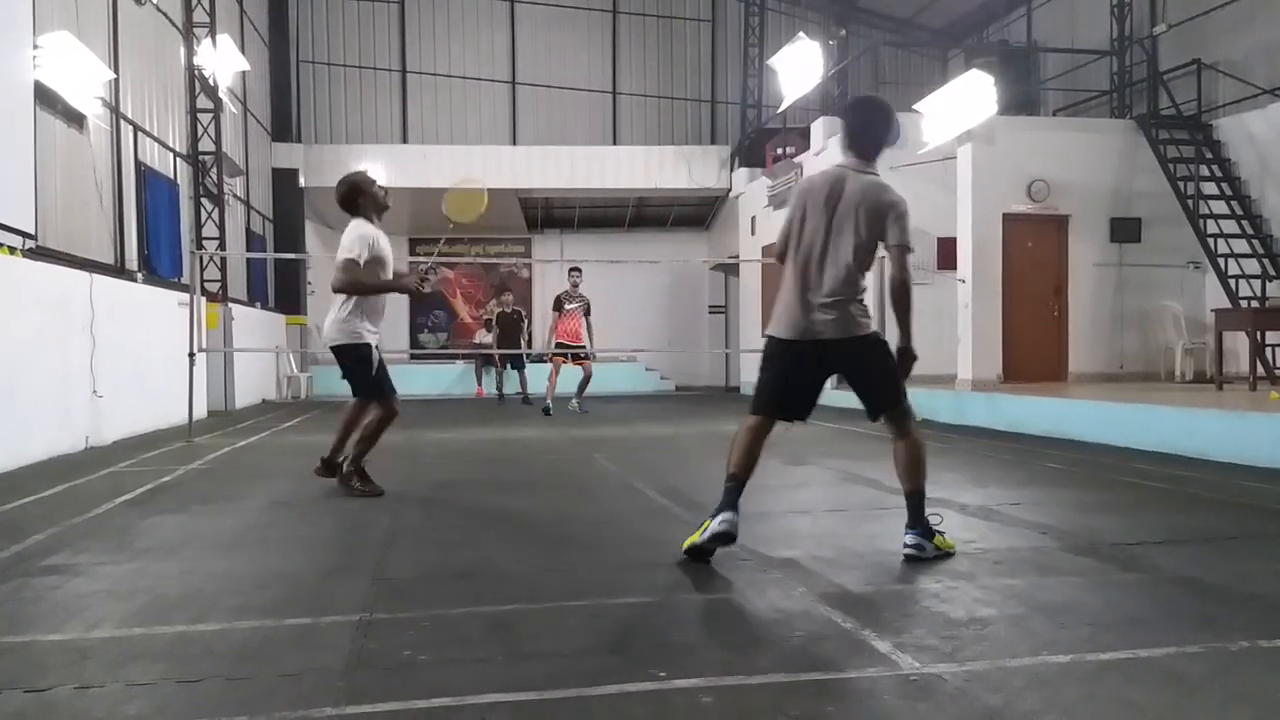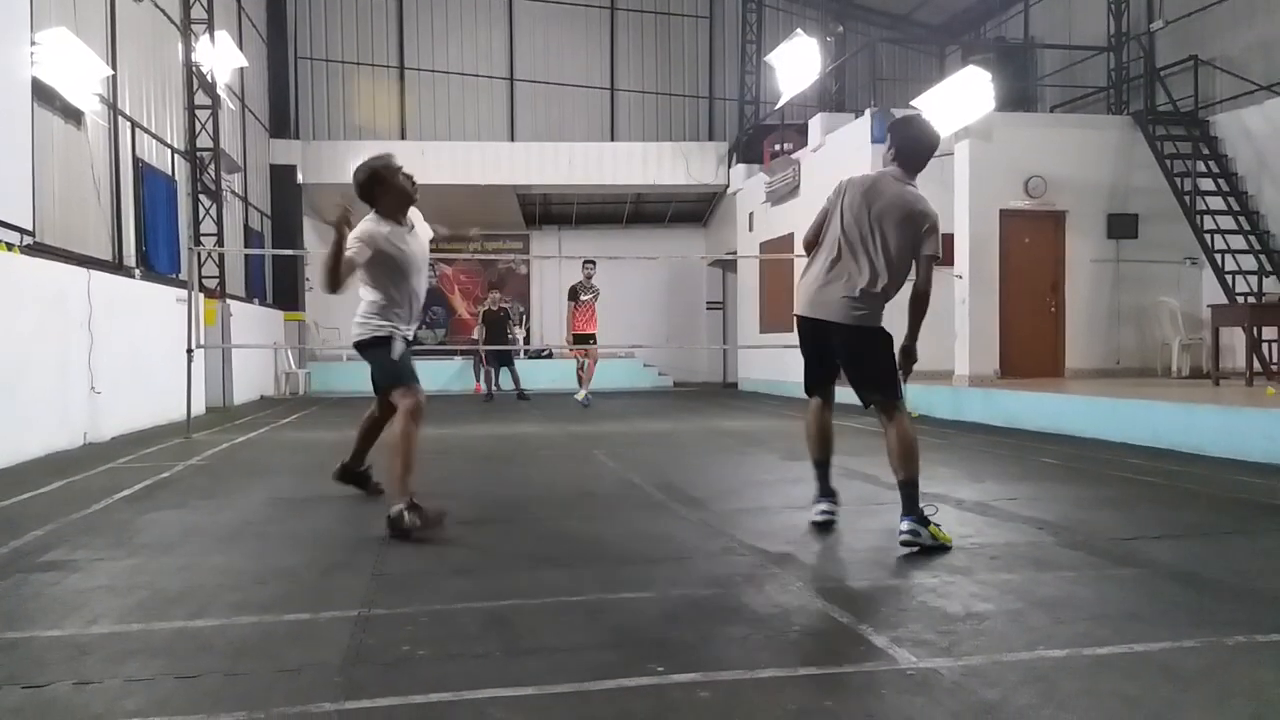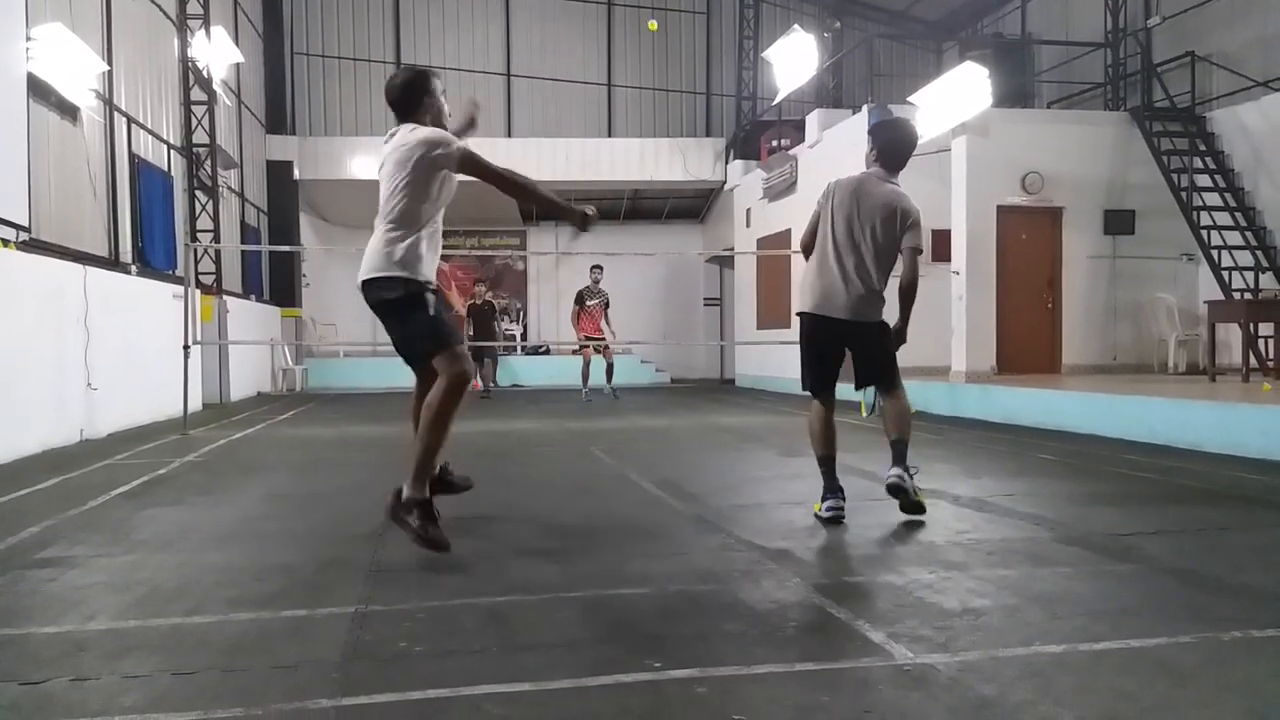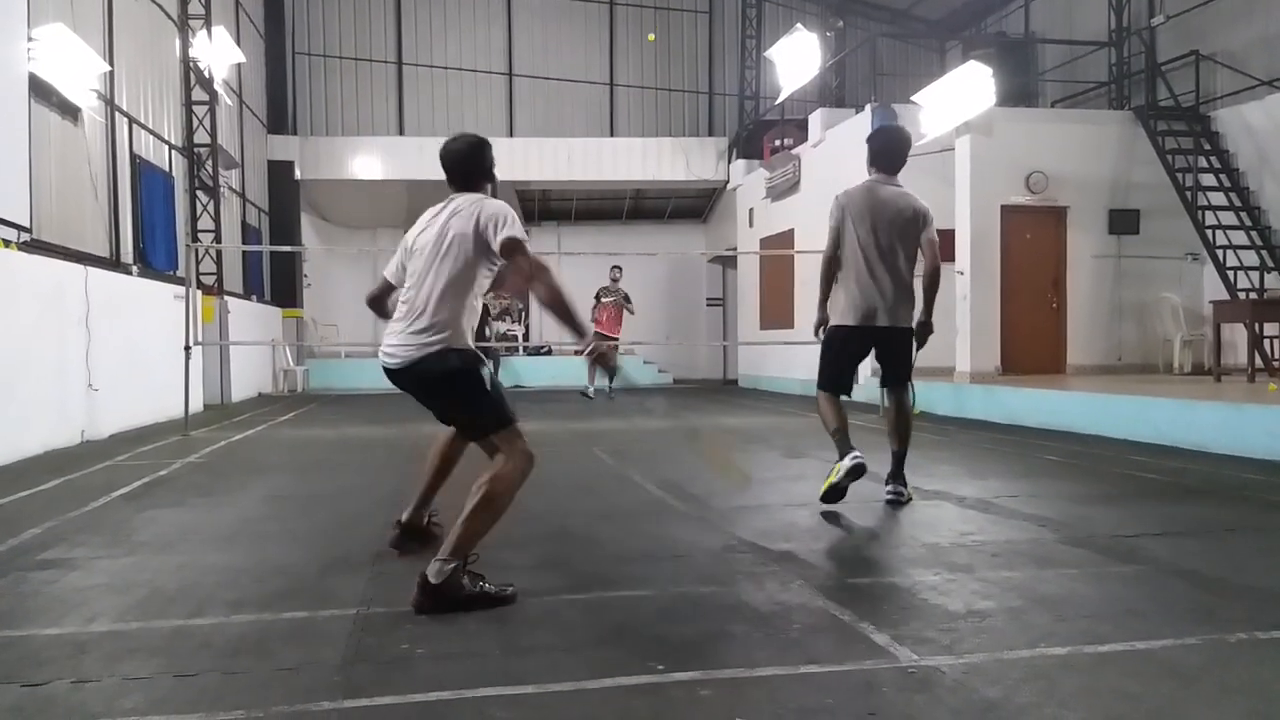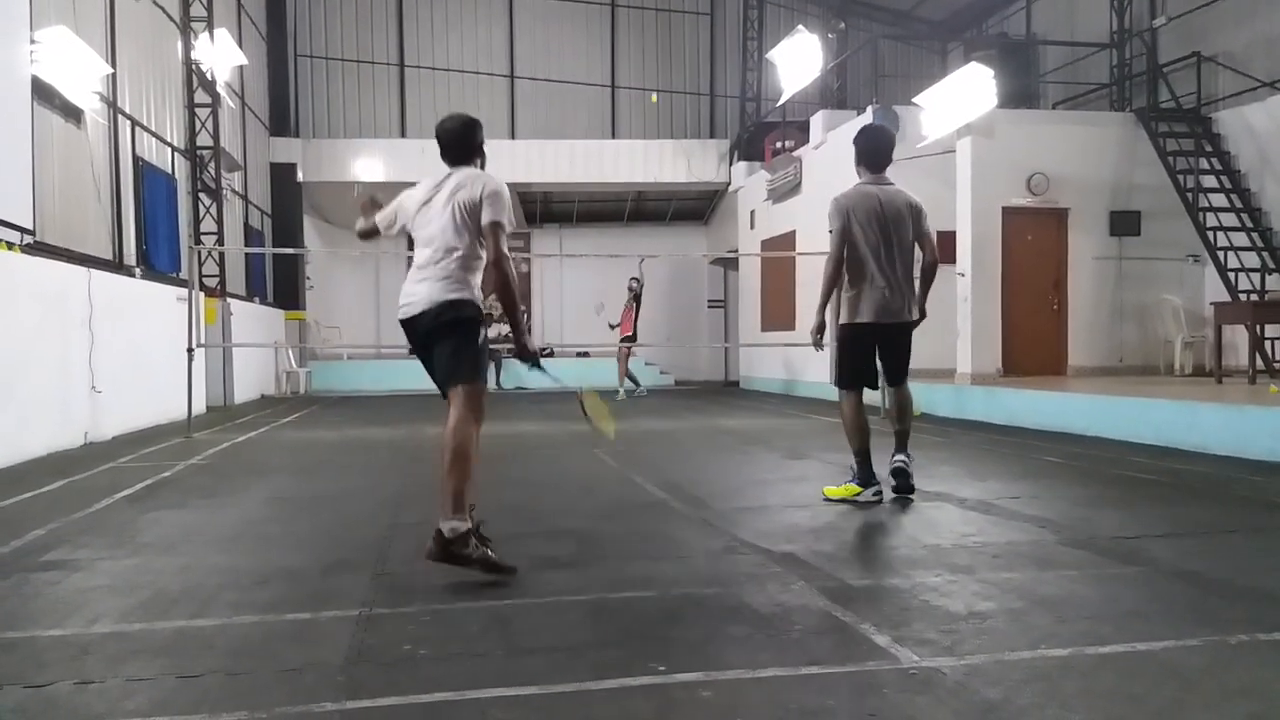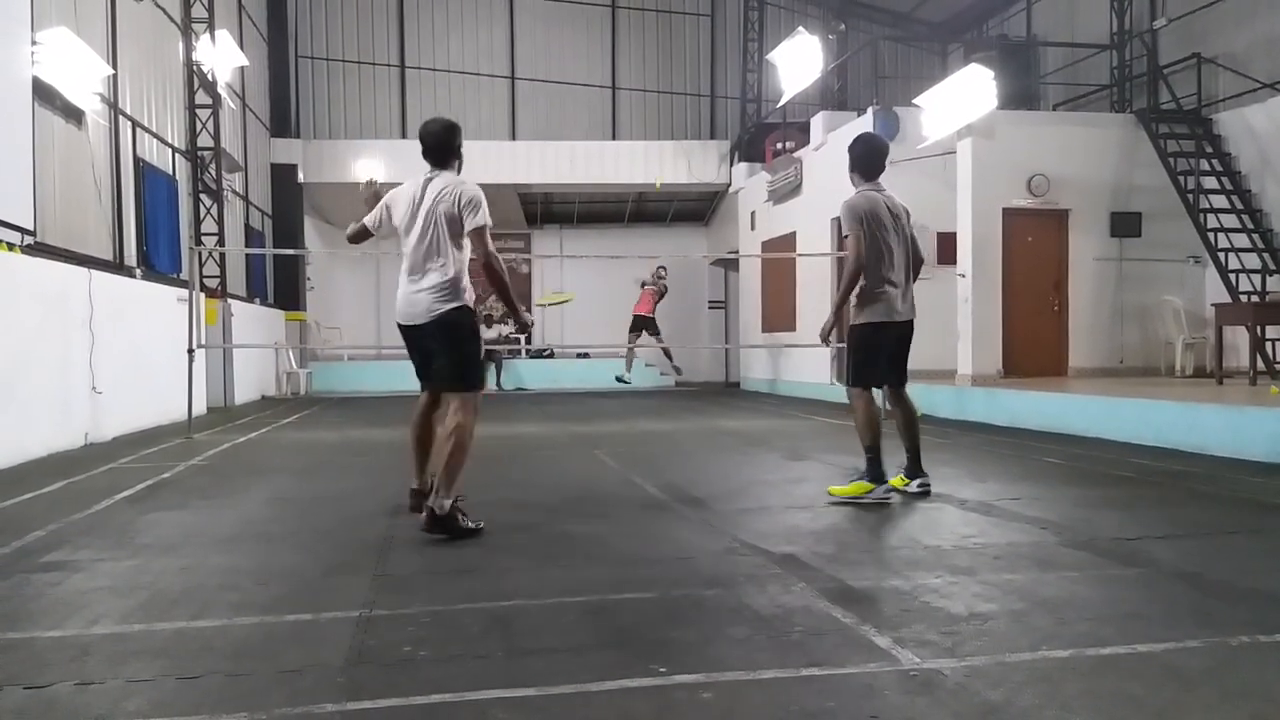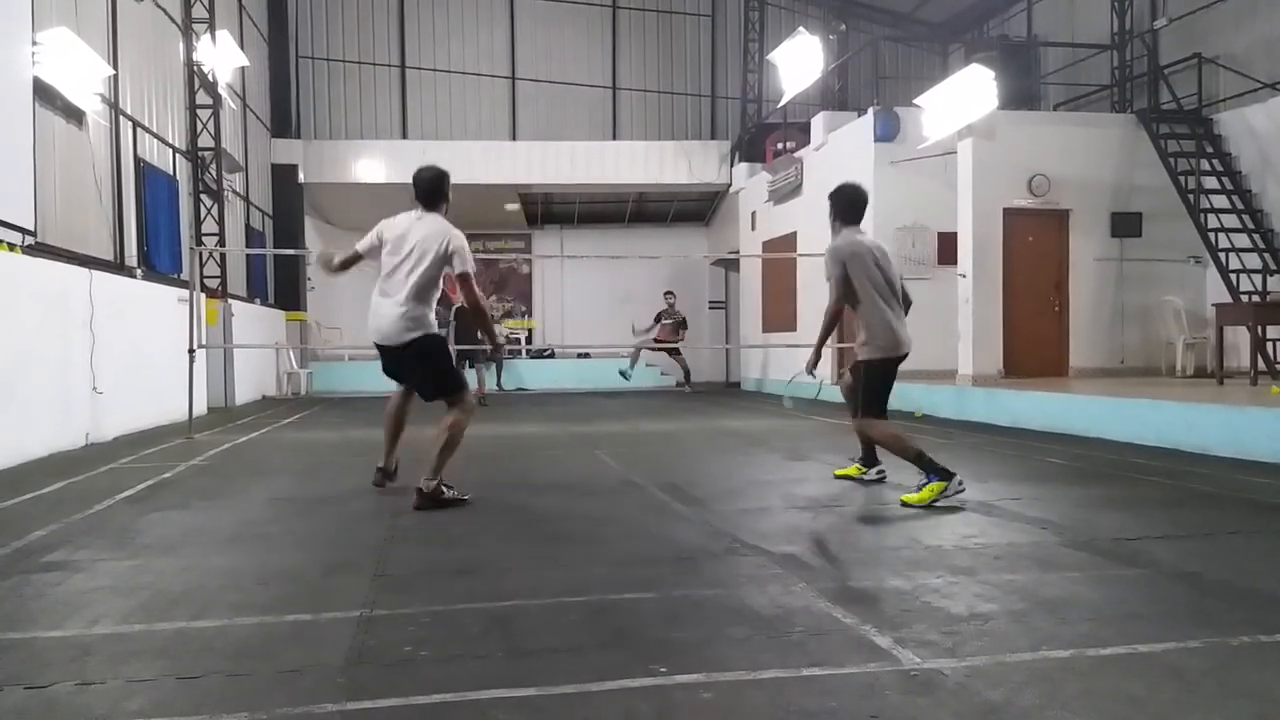
dt=0.3s
person 1, frame 1
left shoulder: (367, 232)
right shoulder: (364, 233)
right elbow: (341, 282)
left wrist: (398, 278)
right wrist: (395, 285)
left hip: (349, 332)
right hip: (354, 334)
left knee: (365, 401)
right knee: (388, 406)
left ankle: (334, 460)
right ankle: (352, 468)
person 1, frame 2
left shoulder: (413, 216)
right shoulder: (371, 233)
right elbow: (332, 284)
right wrist: (339, 239)
left hip: (396, 331)
right hip: (380, 332)
left knee: (388, 406)
right knee: (410, 402)
left ankle: (352, 466)
right ankle: (403, 508)
person 1, frame 3
left shoulder: (402, 142)
right shoulder: (427, 139)
right elbow: (501, 177)
left wrist: (460, 128)
right wrist: (567, 211)
left hip: (393, 277)
right hip: (397, 278)
left knee: (431, 374)
right knee: (456, 370)
left ankle: (428, 475)
right ankle: (414, 495)
person 1, frame 4
left shoulder: (423, 224)
right shoulder: (491, 212)
left elbow: (377, 297)
right elbow: (532, 273)
right wrist: (584, 334)
left hip: (396, 356)
right hip: (438, 354)
left knee: (464, 424)
right knee: (515, 456)
left ankle: (413, 520)
right ankle: (444, 576)
person 1, frame 5
left shoulder: (418, 193)
right shoulder: (488, 186)
left elbow: (365, 229)
right elbow: (497, 261)
left wrist: (370, 211)
right wrist: (518, 331)
left hip: (412, 308)
right hip: (452, 304)
left knee: (458, 400)
right knee: (466, 410)
left ankle: (454, 517)
right ankle: (454, 531)
person 1, frame 6
left shoulder: (399, 195)
right shoulder: (465, 192)
left elbow: (354, 236)
right elbow: (487, 258)
left wrist: (372, 206)
right wrist: (517, 312)
left hip: (409, 311)
right hip: (448, 309)
left knee: (432, 394)
right knee: (463, 403)
left ankle: (420, 487)
right ankle: (441, 504)
person 1, frame 7
left shoulder: (389, 226)
right shoulder: (451, 237)
left elbow: (342, 264)
right elbow: (471, 297)
left wrist: (328, 261)
right wrist: (491, 336)
left hip: (382, 331)
right hip: (416, 333)
left knee: (406, 388)
right knee: (461, 404)
left ankle: (386, 466)
right ankle: (430, 486)
person 2, frame 1
left shoulder: (810, 185)
right shoulder: (888, 200)
left elbow: (781, 253)
right elbow: (899, 276)
right wrist: (906, 340)
left hip: (793, 326)
right hip: (852, 330)
left knee: (758, 421)
right knee: (901, 422)
left ankle: (725, 513)
right ankle: (918, 530)
person 2, frame 2
left shoulder: (849, 187)
right shoulder: (923, 212)
left elbow: (809, 242)
right elbow: (922, 287)
right wrist: (911, 342)
left hip: (812, 309)
right hip: (860, 317)
left knee: (820, 399)
right knee: (893, 411)
left ankle: (824, 495)
right ankle: (913, 518)
person 2, frame 3
left shoulder: (837, 188)
right shoulder: (905, 207)
left elbow: (806, 244)
right elbow: (909, 275)
right wrist: (902, 324)
left hip: (816, 307)
right hip: (865, 313)
left knee: (822, 400)
right knee: (892, 390)
left ankle: (830, 494)
right ankle: (899, 467)
person 2, frame 4
left shoulder: (846, 200)
right shoulder: (916, 207)
left elbow: (830, 258)
right elbow: (933, 266)
left wrist: (822, 308)
right wrist: (926, 315)
left hip: (849, 315)
right hip: (897, 317)
left knee: (828, 394)
right knee: (897, 394)
left ankle: (848, 455)
right ankle: (896, 479)
person 2, frame 5
left shoulder: (844, 202)
right shoulder: (910, 203)
left elbow: (835, 261)
right elbow: (931, 258)
left wrist: (820, 312)
right wrist: (920, 301)
left hip: (858, 312)
right hip: (900, 312)
left knee: (850, 393)
right knee: (898, 386)
left ankle: (865, 480)
right ankle: (901, 455)
person 2, frame 6
left shoulder: (855, 205)
right shoulder: (898, 206)
left elbow: (856, 263)
right elbow: (916, 260)
left wrist: (834, 314)
left hip: (872, 312)
right hip: (902, 313)
left knee: (859, 390)
right knee: (895, 391)
left ankle: (874, 477)
right ankle: (914, 473)
person 2, frame 7
left shoulder: (838, 248)
right shoulder: (877, 247)
left elbow: (837, 305)
right elbow: (906, 298)
left wrist: (817, 350)
left hip: (877, 345)
right hip: (897, 341)
left knee: (866, 422)
right knee: (849, 387)
left ankle: (940, 476)
right ankle: (869, 462)
